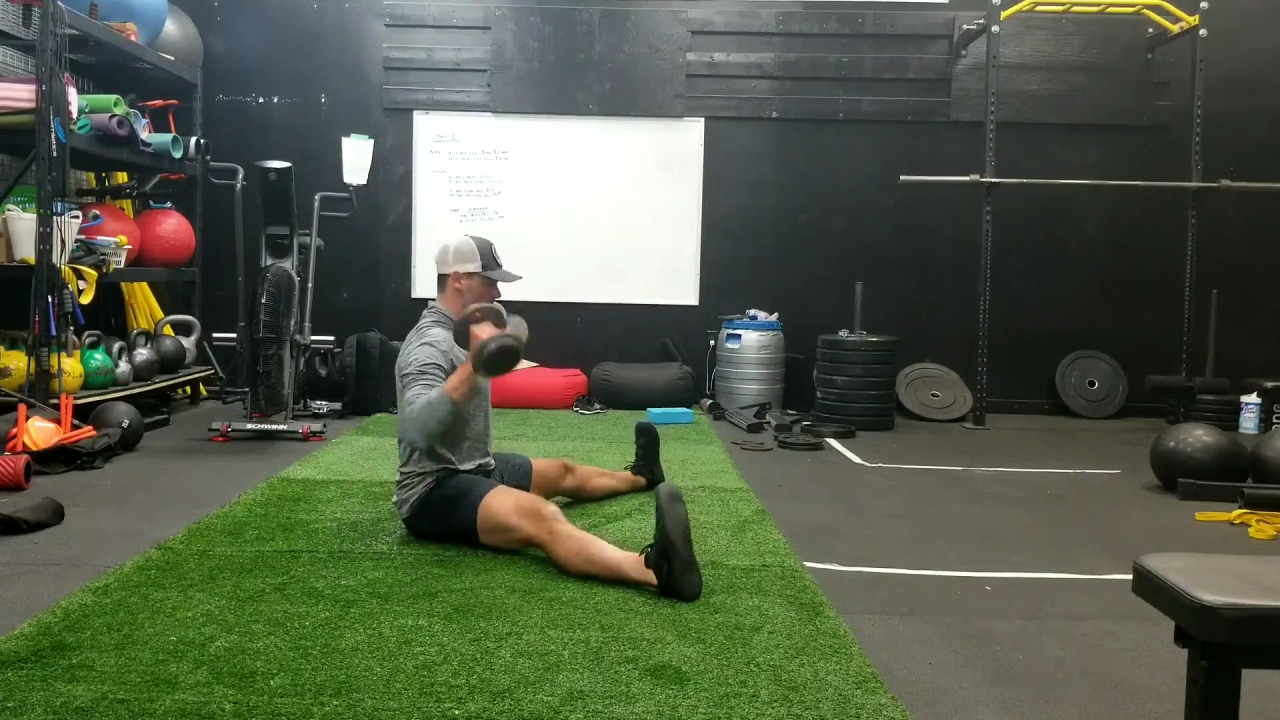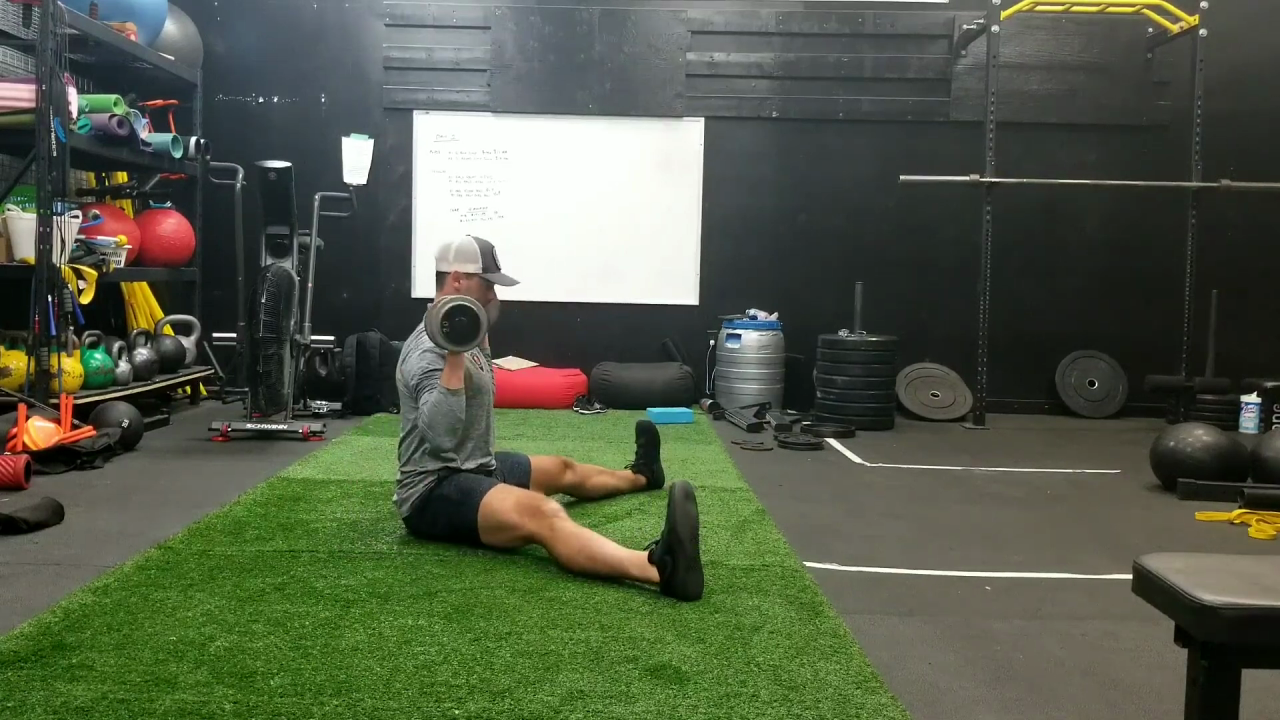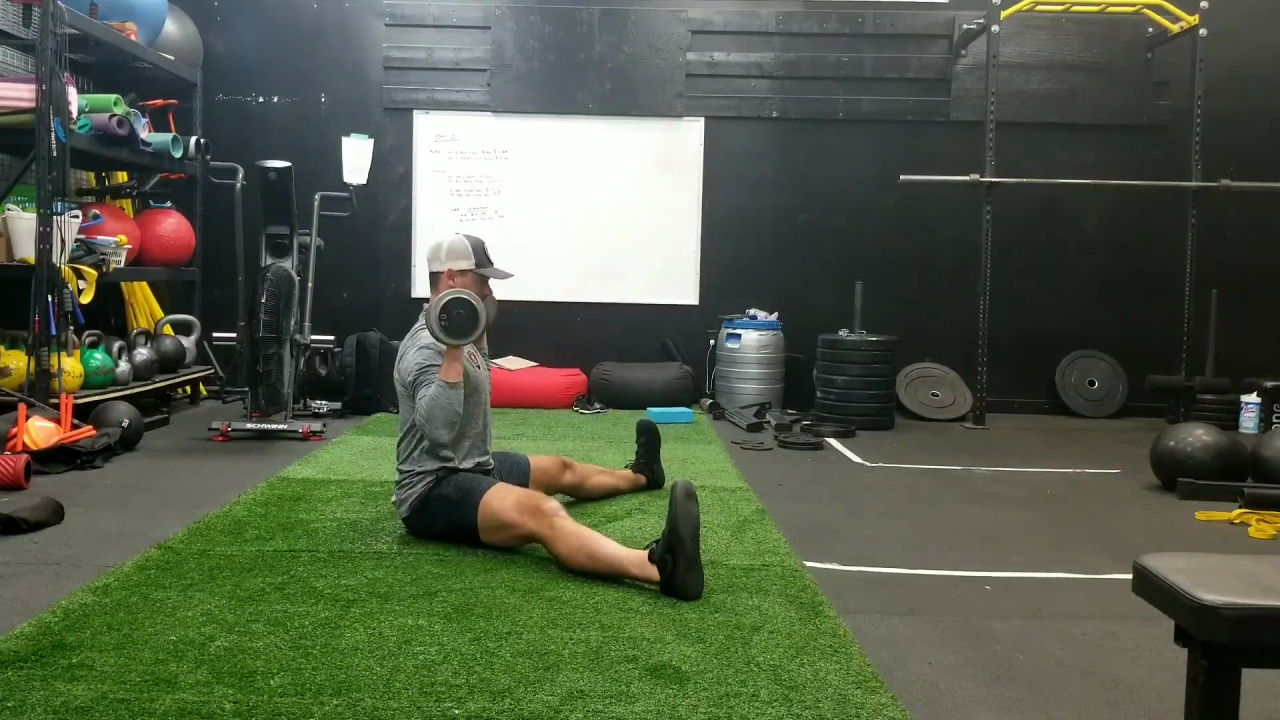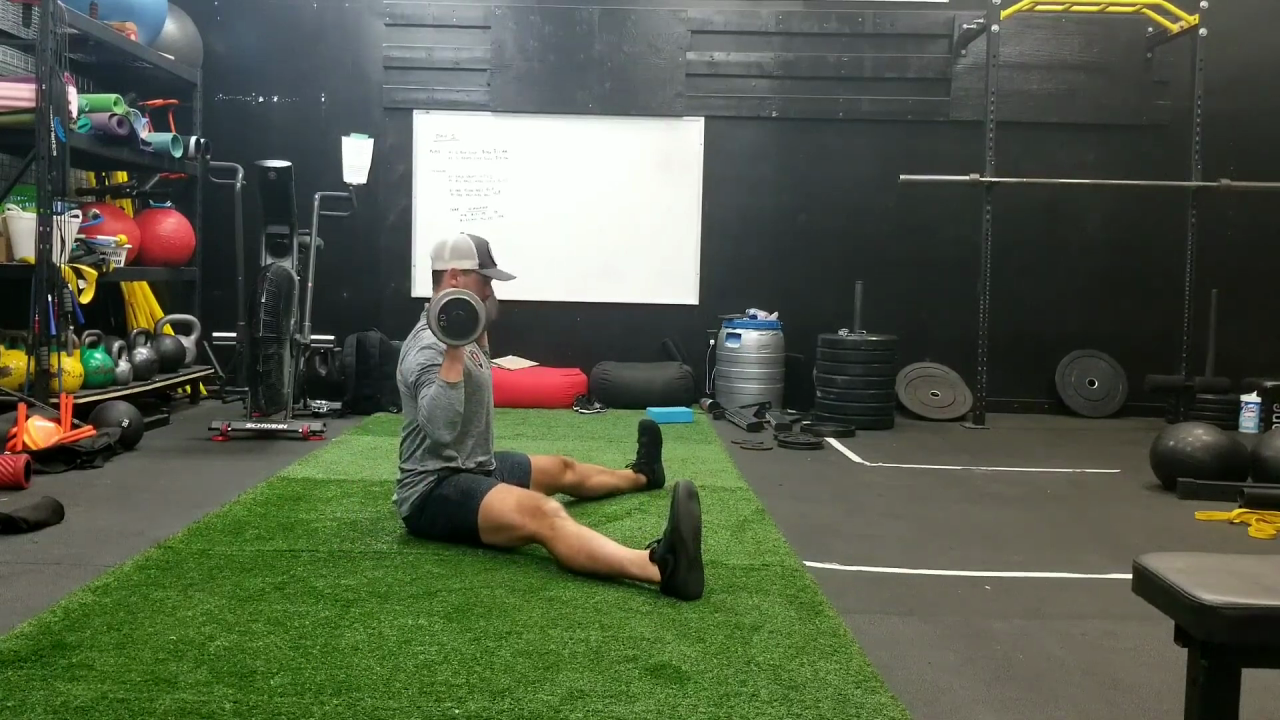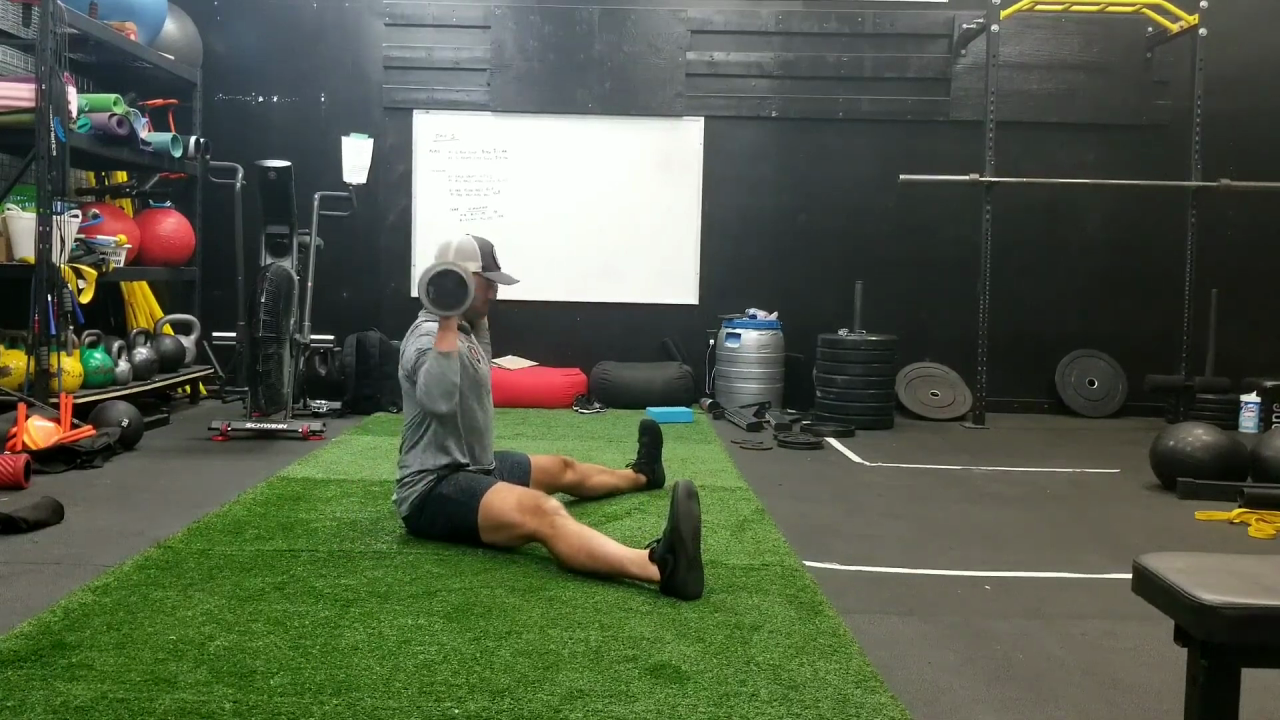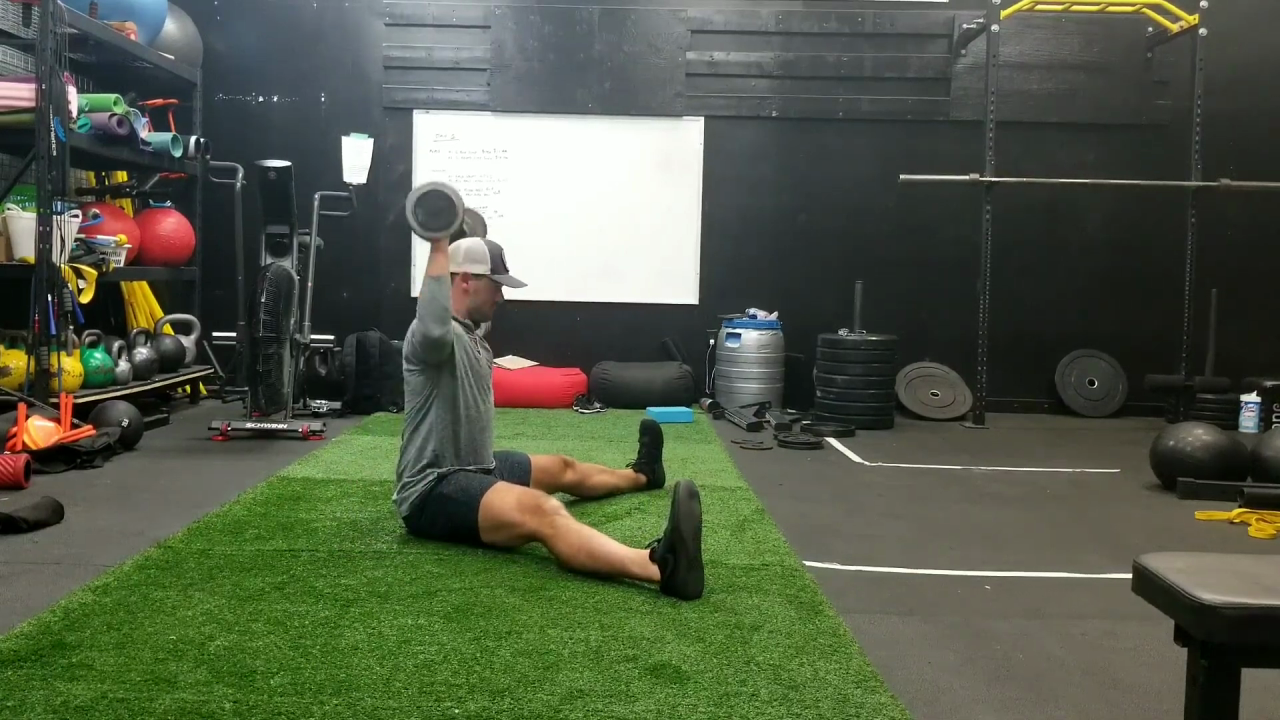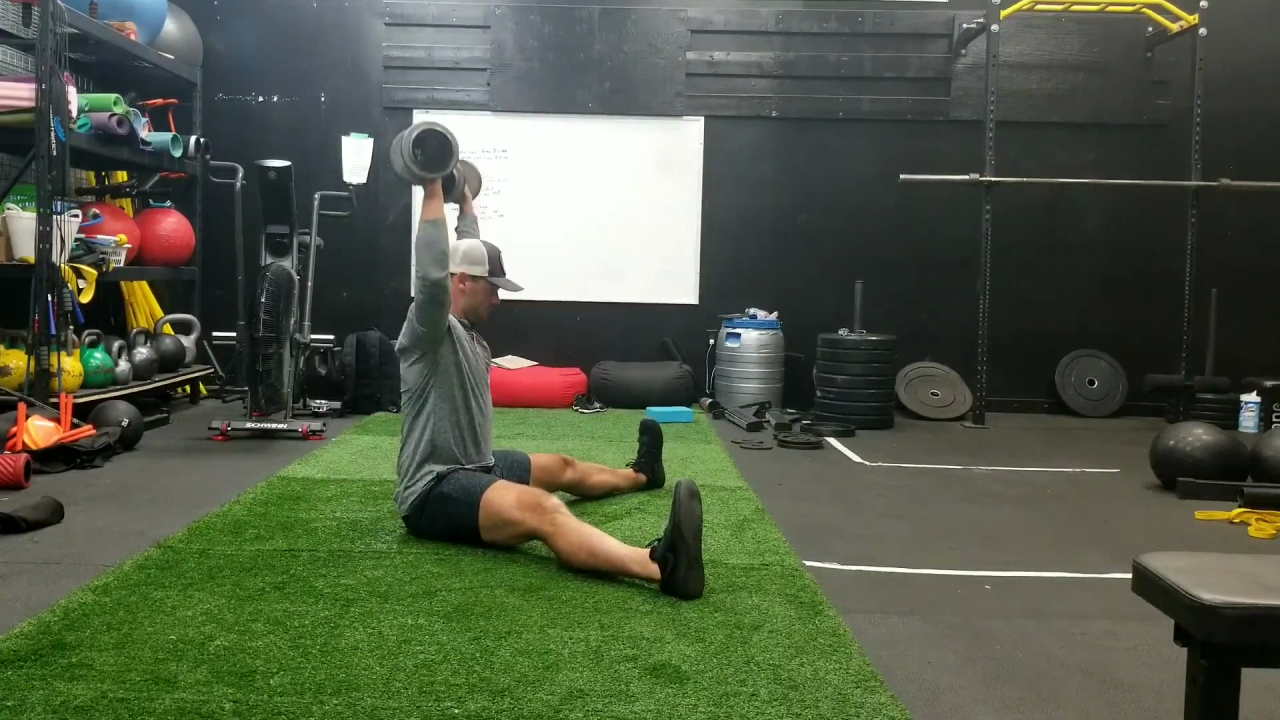
dt=0.3s
person 1, frame 1
left shoulder: (453, 332)
right shoulder: (430, 345)
right elbow: (418, 429)
right wrist: (471, 362)
right hip: (432, 492)
left knee: (562, 473)
right knee: (541, 519)
left ankle: (640, 477)
right ankle: (656, 570)
person 1, frame 2
right shoulder: (430, 348)
left elbow: (481, 395)
right elbow: (442, 434)
left wrist: (479, 341)
right wrist: (455, 354)
right hip: (433, 491)
left knee: (562, 469)
right knee: (541, 515)
left ankle: (641, 475)
right ankle: (661, 568)
person 1, frame 3
right shoulder: (427, 346)
left elbow: (472, 392)
right elbow: (440, 427)
left wrist: (477, 336)
right wrist: (453, 351)
right hip: (432, 490)
left knee: (561, 470)
right knee: (541, 513)
left ankle: (641, 475)
right ankle: (661, 567)
person 1, frame 4
right shoulder: (429, 346)
right elbow: (441, 427)
left wrist: (479, 335)
right wrist: (454, 350)
right hip: (433, 491)
left knee: (562, 470)
right knee: (542, 516)
left ankle: (641, 475)
right ankle: (661, 567)
person 1, frame 5
left shoulder: (458, 332)
right shoulder: (427, 336)
right elbow: (441, 401)
left wrist: (479, 320)
right wrist: (447, 323)
left hip: (472, 467)
right hip: (432, 490)
left knee: (562, 469)
right knee: (541, 513)
left ankle: (641, 474)
right ankle: (661, 567)
person 1, frame 6
left shoulder: (463, 328)
right shoulder: (433, 331)
right elbow: (434, 327)
left wrist: (468, 245)
right wrist: (439, 246)
left hip: (473, 467)
right hip: (434, 490)
left knee: (562, 468)
right knee: (542, 512)
left ankle: (641, 474)
right ankle: (660, 566)
person 1, frame 7
left shoulder: (458, 326)
right shoulder: (430, 330)
left elbow: (465, 253)
right elbow: (432, 274)
left wrist: (466, 203)
right wrist: (433, 188)
left hip: (474, 468)
right hip: (434, 490)
left knee: (563, 467)
right knee: (540, 510)
left ankle: (641, 474)
right ankle: (661, 566)
